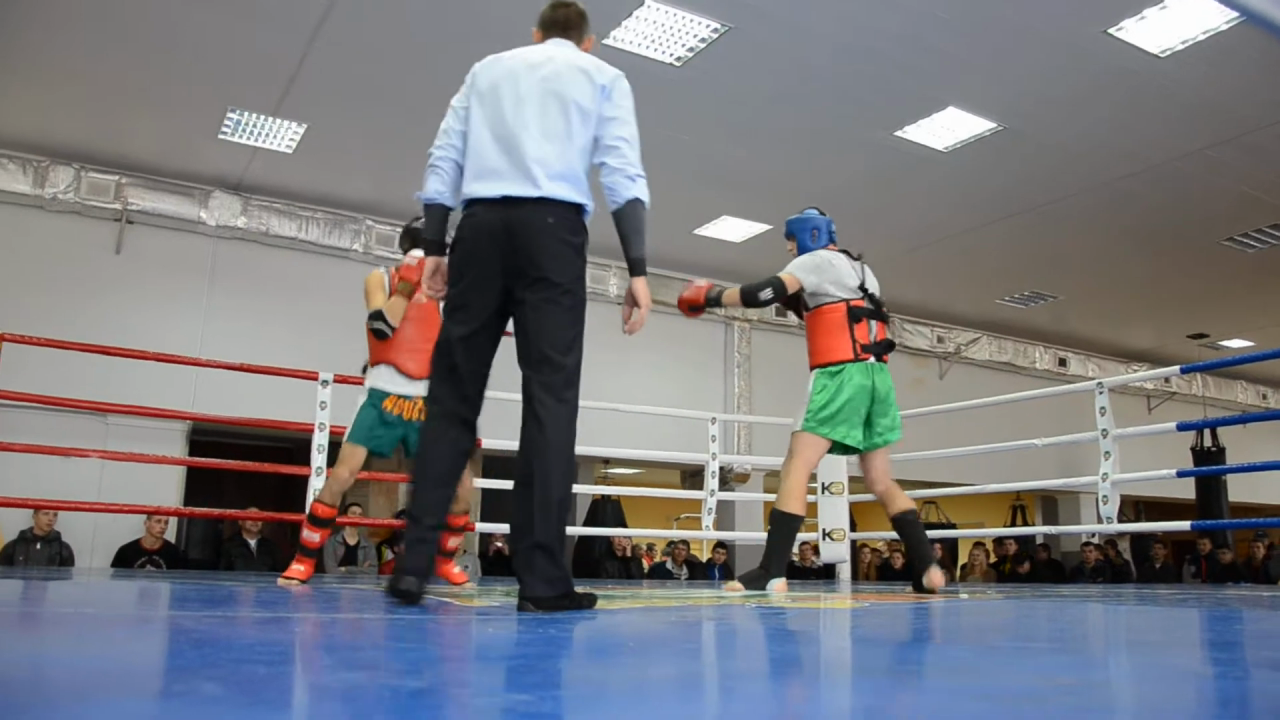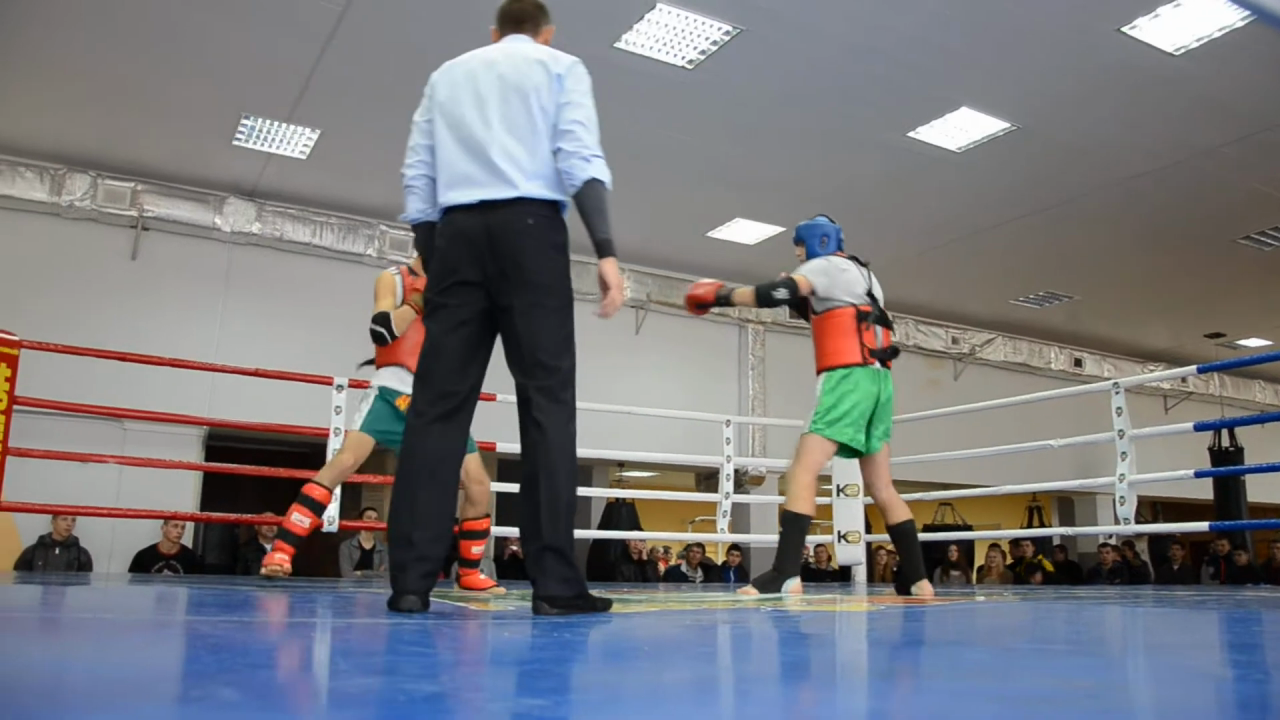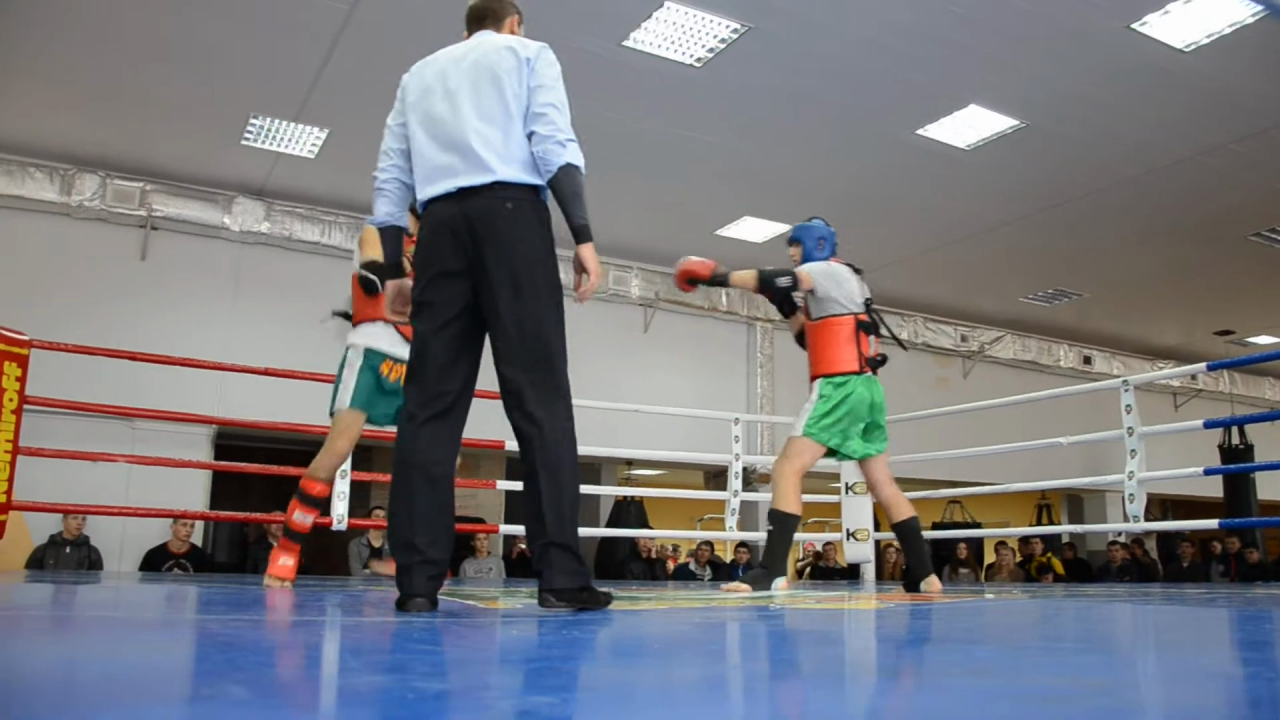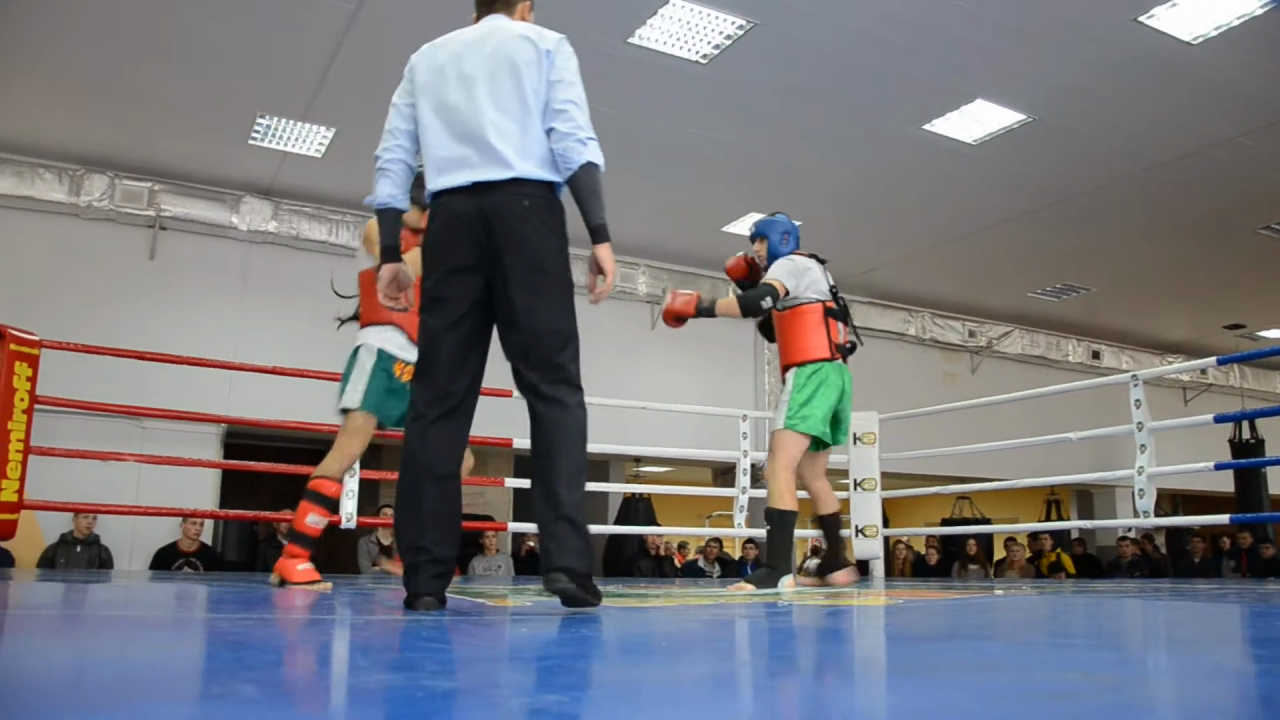
dt=0.3s
person 1, frame 1
left shoulder: (488, 68)
right shoulder: (603, 77)
left elbow: (443, 160)
right elbow: (622, 175)
left wrist: (435, 247)
right wrist: (636, 269)
left hip: (482, 226)
right hip: (552, 229)
left knee: (453, 393)
right knee: (550, 398)
left ankle: (414, 559)
right ankle: (542, 579)
person 1, frame 2
left shoulder: (447, 74)
right shoulder: (560, 66)
left elbow: (418, 179)
right elbow: (580, 159)
left wrist: (431, 265)
right wrist: (605, 252)
left hip: (459, 233)
right hip: (529, 227)
left knee: (439, 401)
right knee: (546, 400)
left ankle: (412, 579)
right ankle: (555, 581)
person 1, frame 3
left shoulder: (419, 73)
right shoulder: (529, 54)
left elbow: (390, 179)
right elbow: (555, 144)
left wrist: (392, 269)
right wrist: (582, 235)
left hip: (442, 224)
right hip: (512, 214)
left knee: (432, 400)
right knee: (538, 393)
left ankle: (418, 580)
right ankle: (559, 573)
person 1, frame 4
left shoulder: (427, 57)
left elbow: (392, 159)
right elbow: (573, 140)
left wrist: (390, 254)
right wrist: (599, 234)
left hip: (452, 218)
right hip: (526, 210)
left knee: (440, 394)
right knee: (553, 386)
left ankle: (425, 579)
right ankle: (565, 560)
person 2, frame 1
left shoulder: (816, 261)
right shoulder: (861, 270)
left elbow: (767, 292)
left wrist: (711, 297)
right wrist: (797, 301)
left hip: (840, 375)
right hip: (877, 376)
left knee: (796, 470)
right knee: (881, 483)
left ankle: (772, 572)
right ankle: (927, 566)
person 2, frame 2
left shoulder: (826, 266)
right shoulder: (864, 278)
left elbow: (776, 292)
left wrist: (719, 296)
right wrist: (806, 307)
left hip: (846, 379)
right hip: (878, 381)
left knee: (802, 474)
right knee: (881, 488)
left ankle: (786, 574)
right ankle: (916, 577)
person 2, frame 3
left shoulder: (827, 271)
right shoulder: (848, 284)
left elbow: (778, 279)
right elbow: (809, 338)
left wrist: (716, 276)
right wrist: (785, 305)
left hip: (839, 386)
right hip: (865, 387)
left knee: (787, 472)
right knee: (884, 486)
left ankle: (771, 572)
right ankle: (923, 573)
person 2, frame 4
left shoulder: (793, 264)
right shoulder: (802, 276)
left elbow: (758, 302)
right elbow: (772, 331)
left wrist: (698, 306)
right wrist: (748, 285)
left hip: (811, 375)
right hip: (830, 376)
left knee: (779, 470)
right knee: (812, 476)
left ankle: (777, 570)
right ankle: (837, 563)
person 3, frame 1
right shoulder: (380, 279)
right elbow: (380, 328)
right wrist: (408, 283)
left hip: (428, 402)
right hip: (384, 395)
left knee: (463, 488)
right knee: (340, 478)
left ankle: (444, 560)
right ankle: (304, 561)
person 3, frame 2
right shoulder: (393, 279)
right elbow: (382, 332)
right wrist: (419, 296)
right hip: (391, 392)
left knee: (477, 484)
right knee: (346, 460)
left ankle: (470, 571)
right ankle: (281, 551)
person 3, frame 3
right shoulder: (377, 232)
right elbow: (371, 283)
right wrist: (408, 250)
right hip: (372, 354)
right knee: (339, 447)
right ankle: (287, 549)
person 3, frame 4
right shoulder: (382, 229)
right wrist: (427, 245)
left hip: (419, 368)
right hip: (381, 354)
left knee: (458, 463)
right knee: (350, 445)
right ankle: (292, 558)
